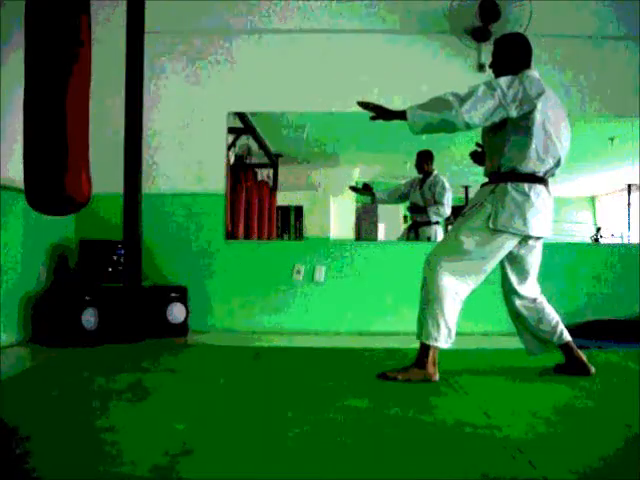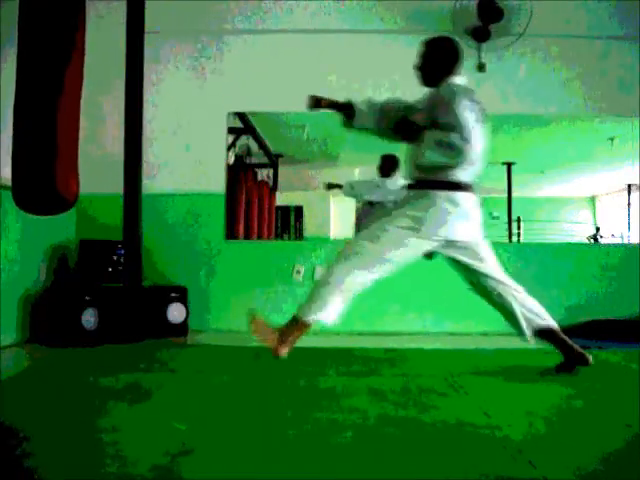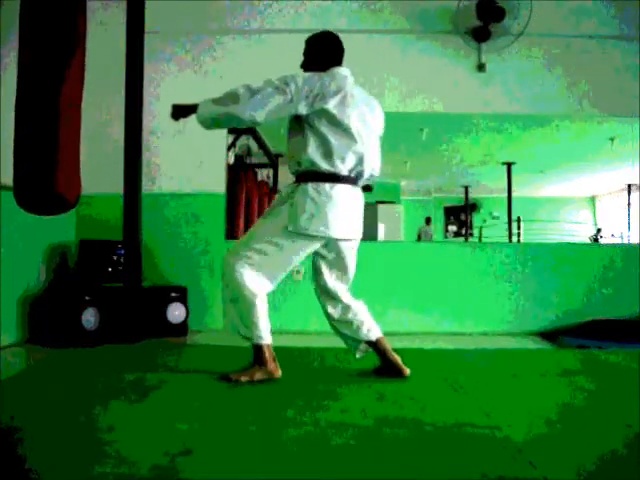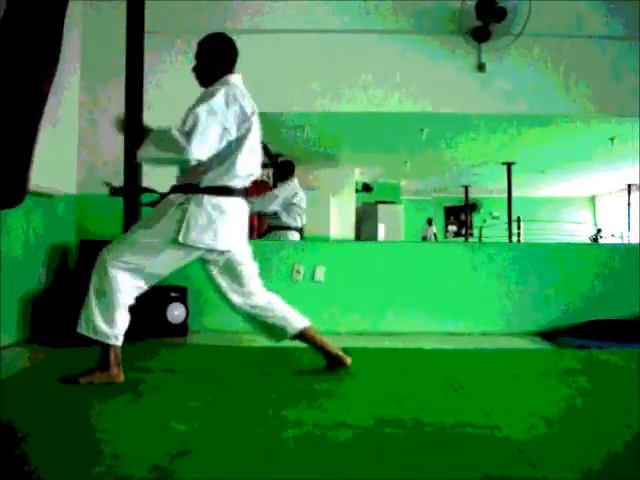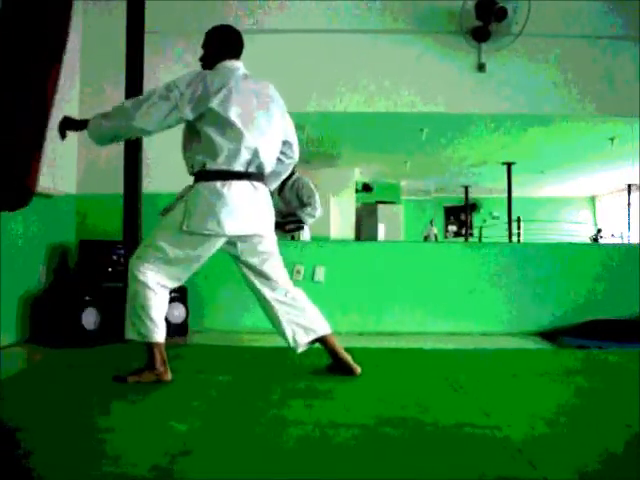
dt=0.7s
person 1, frame 1
left shoulder: (518, 86)
right shoulder: (550, 100)
left elbow: (460, 109)
left wrist: (398, 114)
right wrist: (494, 159)
left hip: (510, 199)
right hip: (535, 201)
left knee: (443, 266)
right knee: (522, 290)
left ankle: (425, 363)
right ankle: (575, 357)
person 1, frame 2
left shoulder: (454, 97)
right shoulder: (434, 101)
left elbow: (461, 147)
right elbow: (389, 116)
left wrist: (418, 134)
right wrist: (337, 105)
left hip: (434, 204)
right hip: (457, 206)
left knee: (355, 259)
right knee: (494, 282)
left ankle: (285, 337)
right ankle: (569, 349)
person 1, frame 3
left shoulder: (316, 84)
right shoulder: (369, 102)
left elbow: (253, 102)
right elbow: (371, 167)
left wrist: (196, 108)
left hip: (315, 198)
right hip: (348, 202)
left knee: (243, 264)
right knee: (335, 291)
left ankle: (266, 361)
right ankle: (392, 361)
person 1, frame 4
left shoulder: (224, 96)
right shoulder: (223, 97)
left elbow: (189, 147)
left wrist: (143, 139)
right wrist: (152, 135)
left hip: (200, 210)
right hip: (226, 212)
left knee: (114, 263)
right knee: (251, 293)
left ankle: (110, 365)
right ankle: (329, 352)
person 1, frame 5
left shoulder: (201, 83)
right shoulder: (269, 92)
left elbow: (141, 114)
right elbow: (289, 151)
left wrist: (83, 125)
left hip: (212, 199)
right hip: (255, 201)
left knee: (147, 268)
right knee: (276, 283)
left ankle: (157, 365)
right ankle: (341, 357)
